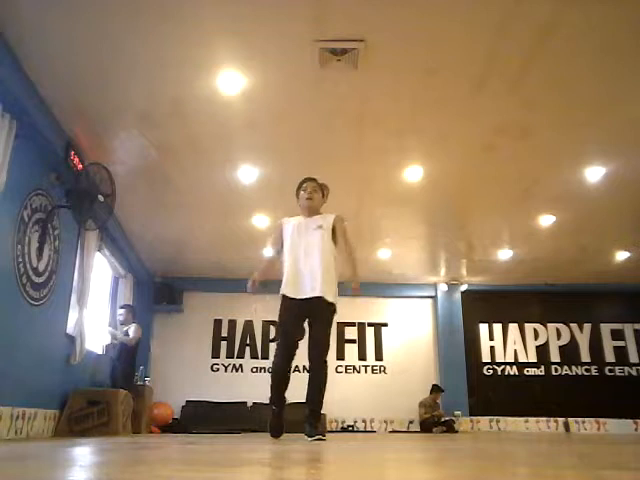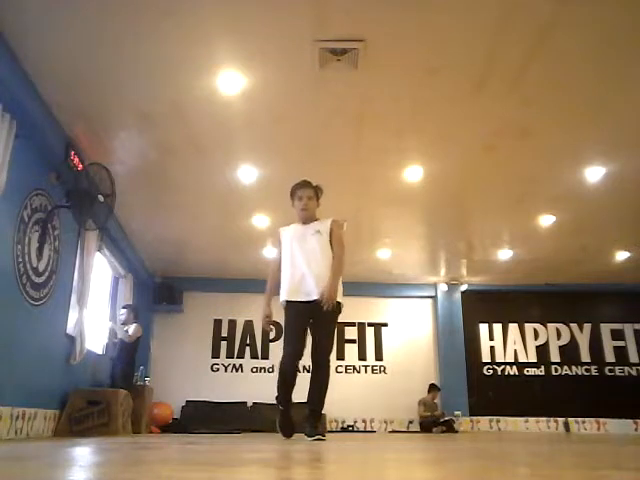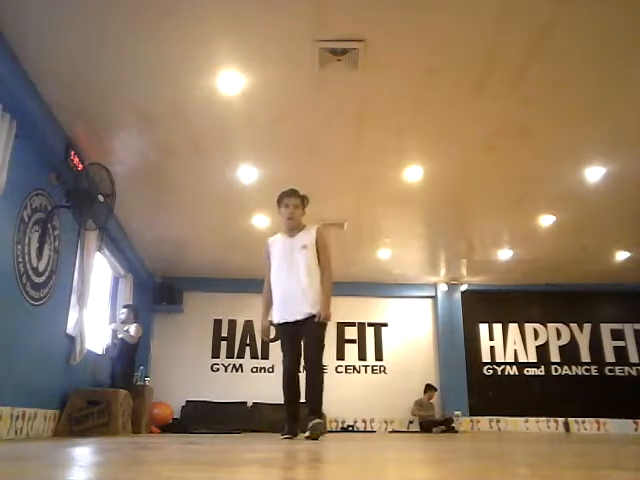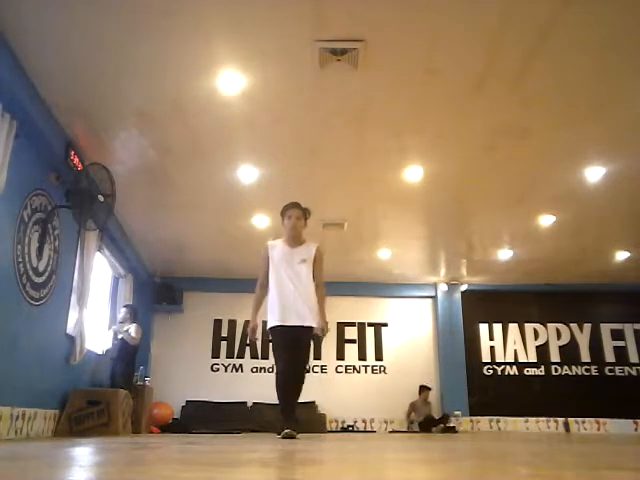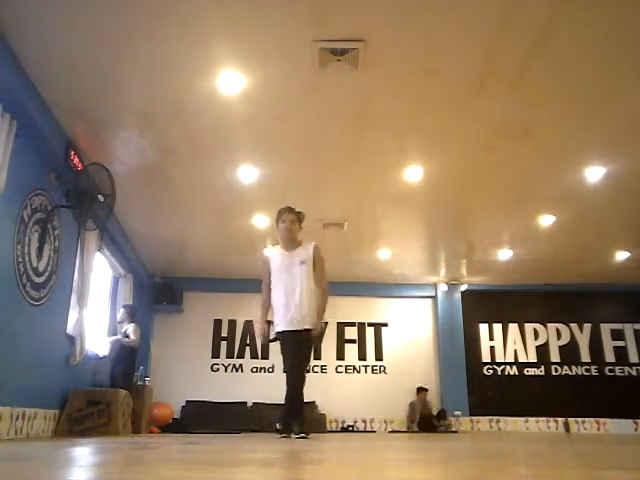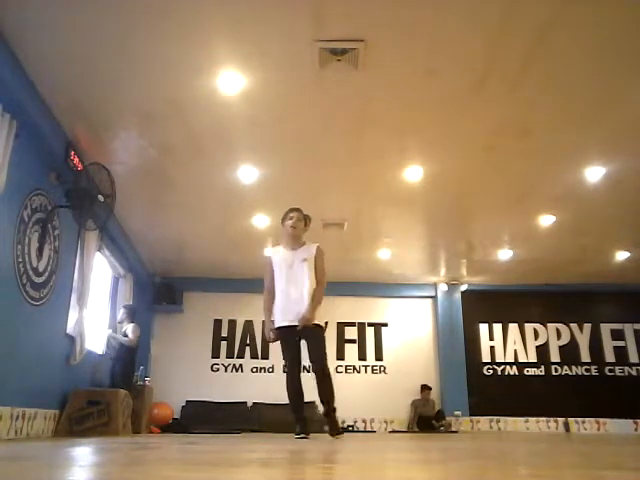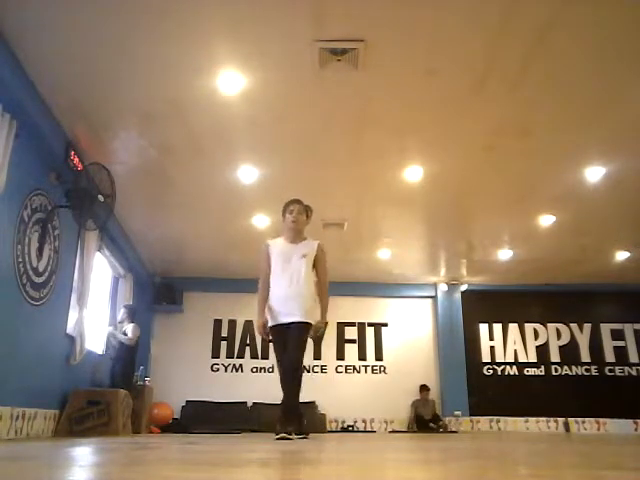
dt=0.5s
person 1, frame 1
left shoulder: (333, 221)
right shoulder: (286, 224)
left elbow: (345, 246)
right elbow: (274, 254)
left wrist: (353, 271)
right wrist: (258, 275)
left hip: (323, 294)
right hip: (292, 293)
left knee: (318, 357)
right knee: (283, 352)
left ankle: (313, 421)
right ankle: (277, 405)
person 1, frame 2
left shoulder: (331, 225)
right shoulder: (284, 233)
left elbow: (339, 255)
right elbow: (277, 268)
left wrist: (332, 284)
right wrist: (266, 302)
left hip: (326, 298)
right hip: (295, 298)
left knee: (321, 358)
right knee: (291, 354)
left ankle: (314, 421)
right ankle: (284, 407)
person 1, frame 3
left shoulder: (315, 234)
right shoulder: (272, 243)
left elbow: (326, 270)
right elbow: (269, 282)
left wrist: (326, 304)
right wrist: (265, 316)
left hip: (313, 310)
right hip: (285, 313)
left knee: (313, 361)
right knee: (290, 366)
left ankle: (315, 416)
right ankle: (291, 422)
person 1, frame 4
left shoulder: (314, 250)
right shoulder: (271, 249)
left elbow: (319, 285)
right elbow: (261, 284)
left wrist: (322, 317)
right wrist: (253, 316)
left hip: (305, 318)
right hip: (278, 318)
left knee: (298, 369)
right knee: (283, 368)
left ankle: (288, 417)
right ankle: (287, 420)
person 1, frame 5
left shoulder: (312, 250)
right shoulder: (271, 256)
left elbow: (322, 285)
right elbow: (267, 291)
left wrist: (319, 316)
right wrist: (262, 322)
left hip: (308, 322)
right hip: (284, 323)
left knee: (299, 372)
right knee: (292, 372)
left ankle: (287, 420)
right ankle: (297, 422)
person 1, frame 6
left shoulder: (315, 251)
right shoulder: (273, 254)
left elbow: (321, 284)
right elbow: (269, 289)
left wrist: (311, 310)
right wrist: (268, 320)
left hip: (310, 319)
right hip: (285, 320)
left knee: (320, 365)
right knee: (292, 371)
left ankle: (330, 413)
right ankle: (300, 422)
person 1, frame 7
left shoulder: (315, 247)
right shoulder: (271, 246)
left elbow: (322, 283)
right elbow: (264, 282)
left wrist: (323, 316)
right wrist: (261, 313)
left hip: (302, 315)
right hip: (276, 316)
left knee: (293, 364)
right knee: (285, 368)
left ankle: (287, 421)
right ankle: (296, 420)
